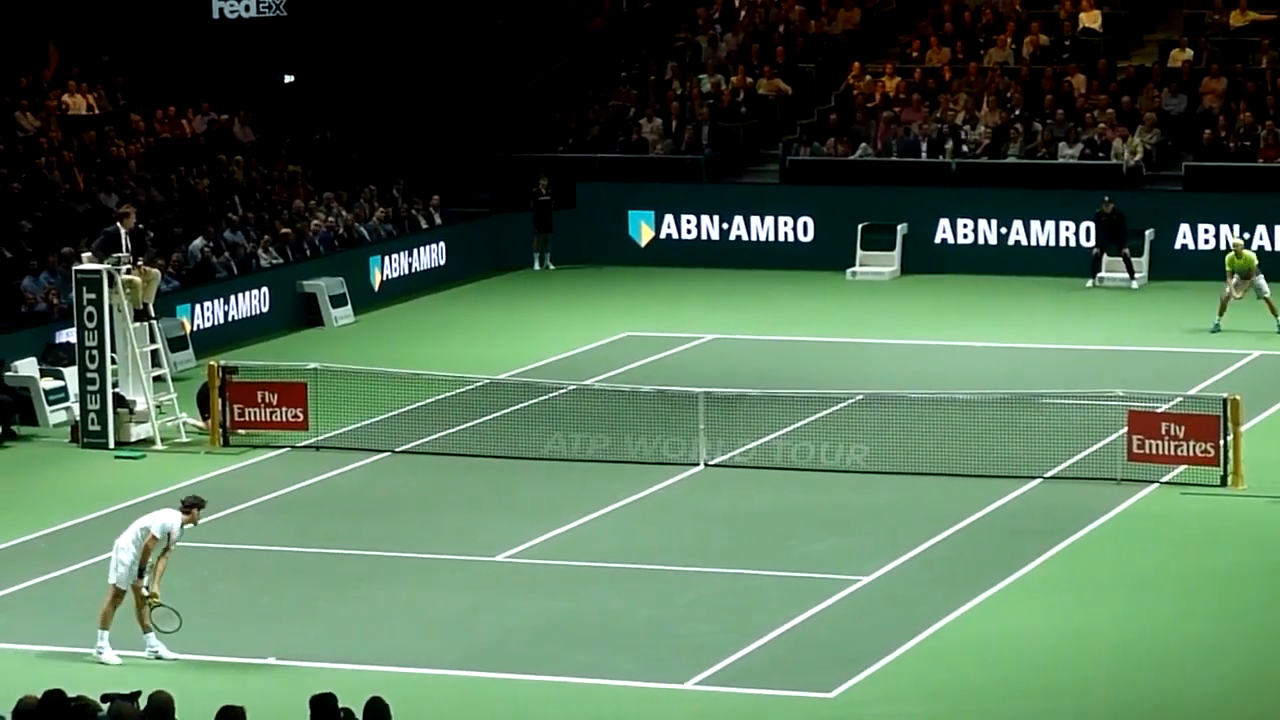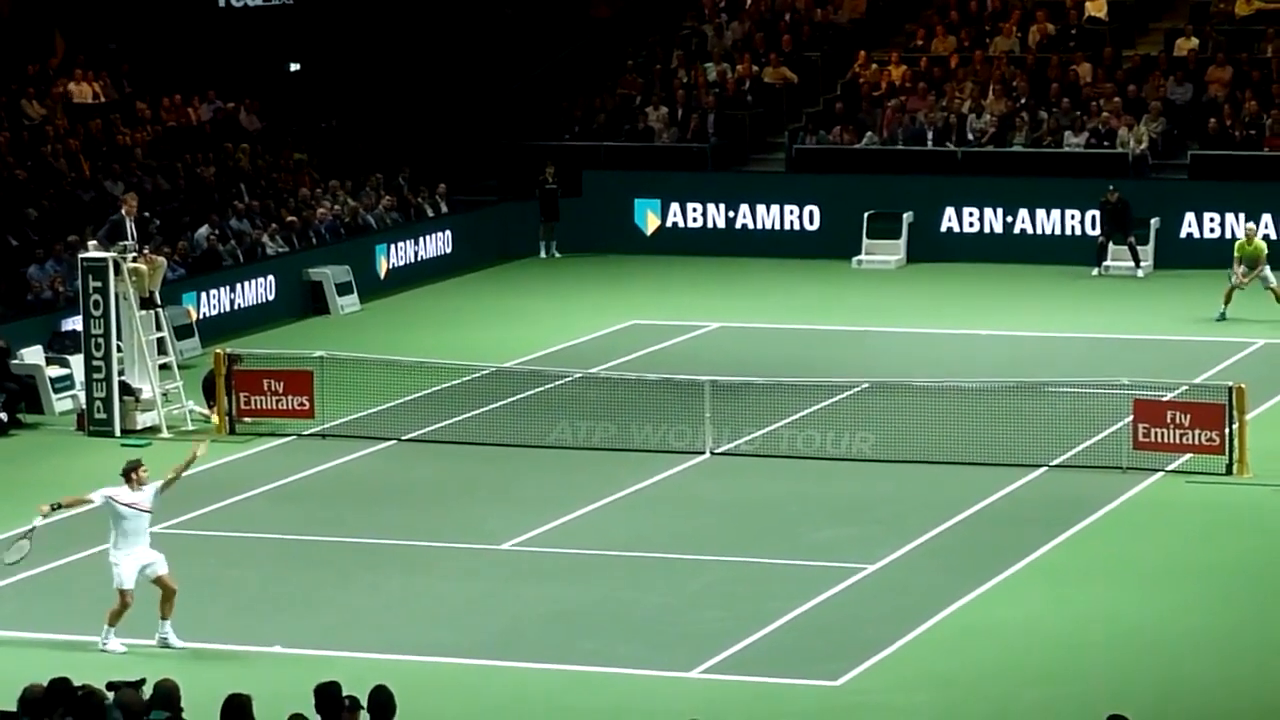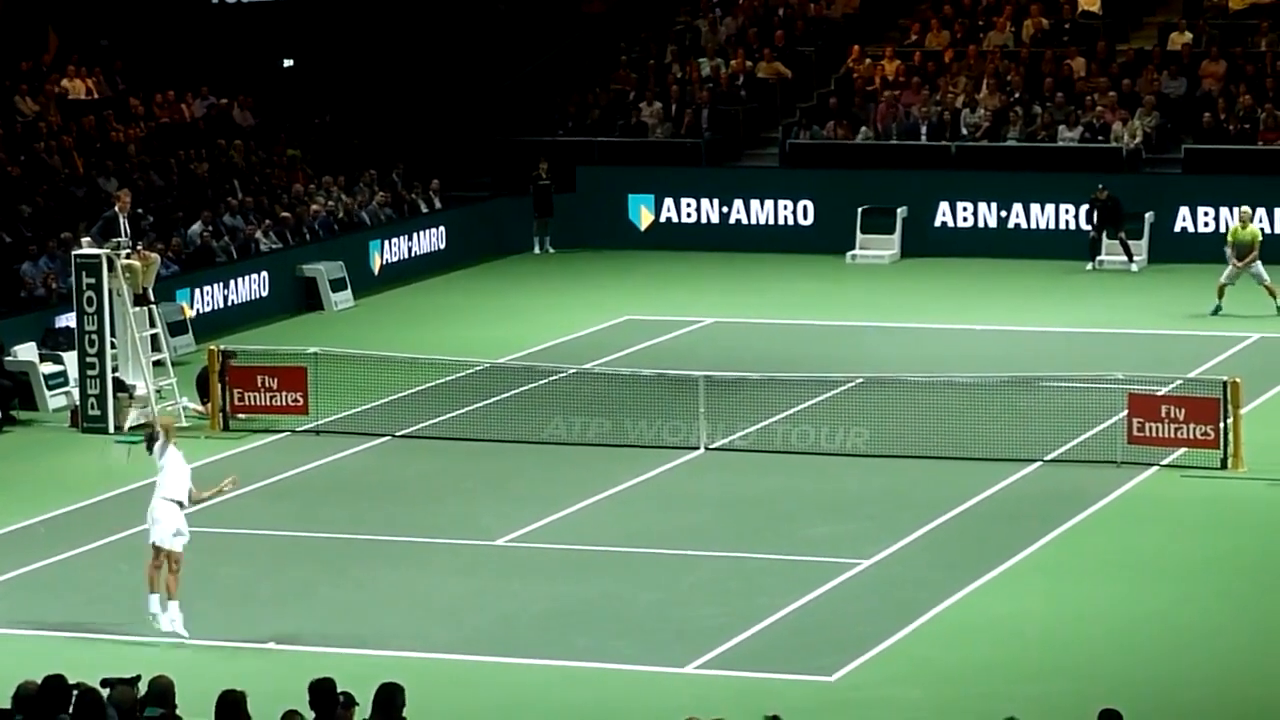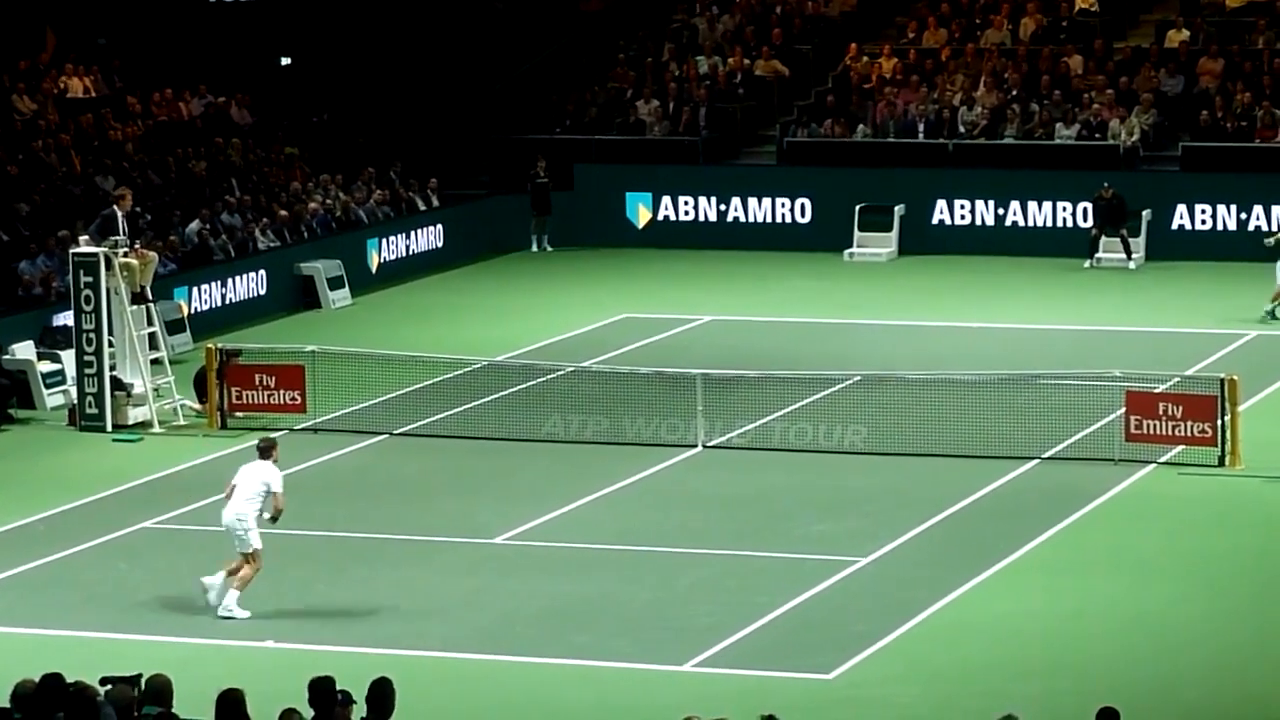
dt=0.7s
person 1, frame 1
left shoulder: (179, 529)
right shoulder: (168, 519)
left elbow: (164, 556)
right elbow: (147, 546)
left wrist: (155, 585)
right wrist: (140, 576)
left hip: (142, 557)
right hip: (127, 552)
left knee: (142, 602)
right knee: (115, 599)
left ankle: (153, 646)
right ankle: (102, 647)
person 1, frame 2
left shoulder: (150, 491)
right shoulder: (112, 494)
left elbow: (174, 476)
right elbow: (82, 499)
left wrist: (193, 457)
right wrist: (52, 507)
left hip: (146, 553)
right hip: (123, 556)
left knee: (170, 589)
right knee: (126, 601)
left ankle: (164, 634)
right ankle: (106, 638)
person 1, frame 3
left shoulder: (181, 466)
right shoulder: (162, 449)
left elbow: (195, 498)
right elbow: (166, 427)
left wrist: (219, 489)
left hip: (178, 515)
right hip: (163, 511)
left knee: (174, 567)
right knee: (158, 560)
left ankle: (172, 615)
right ankle: (155, 608)
person 1, frame 4
left shoulder: (245, 468)
right shoulder: (273, 473)
left elbow: (228, 494)
right elbow: (279, 505)
right wrist: (274, 517)
left hip: (229, 515)
right hip: (242, 518)
left knee: (245, 561)
right knee: (254, 565)
left ankle: (215, 580)
right ankle: (228, 605)
